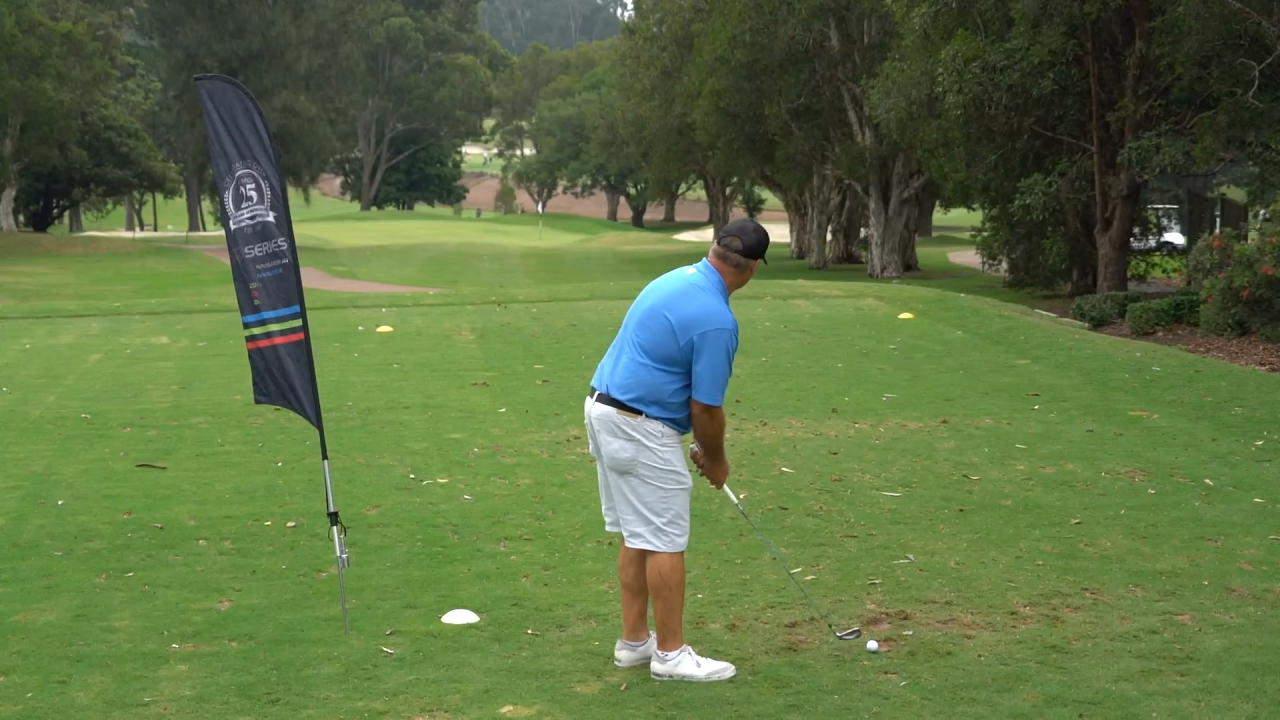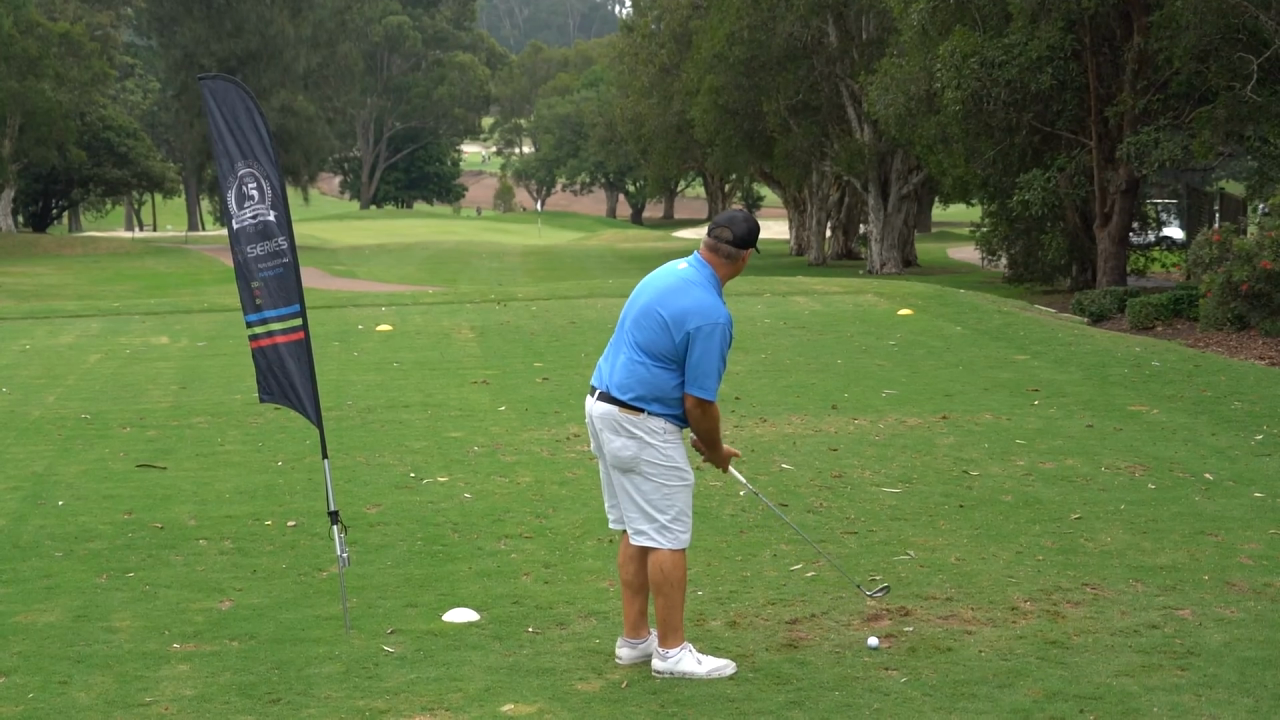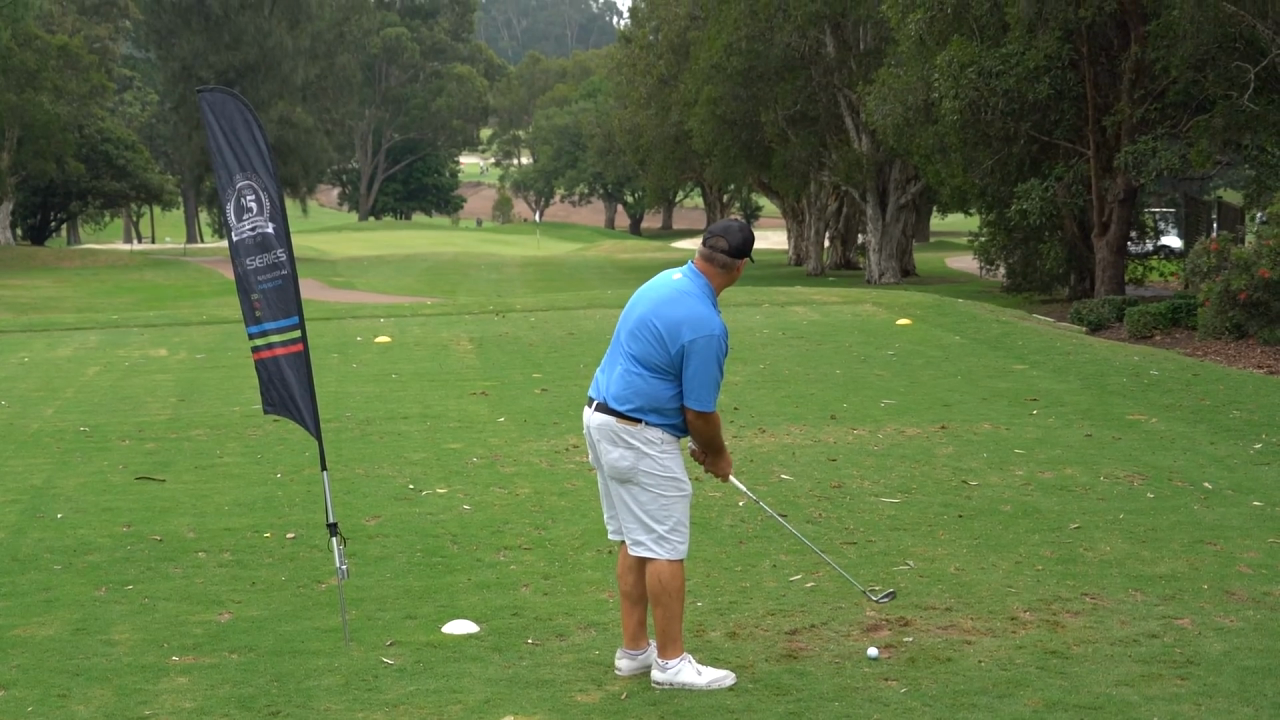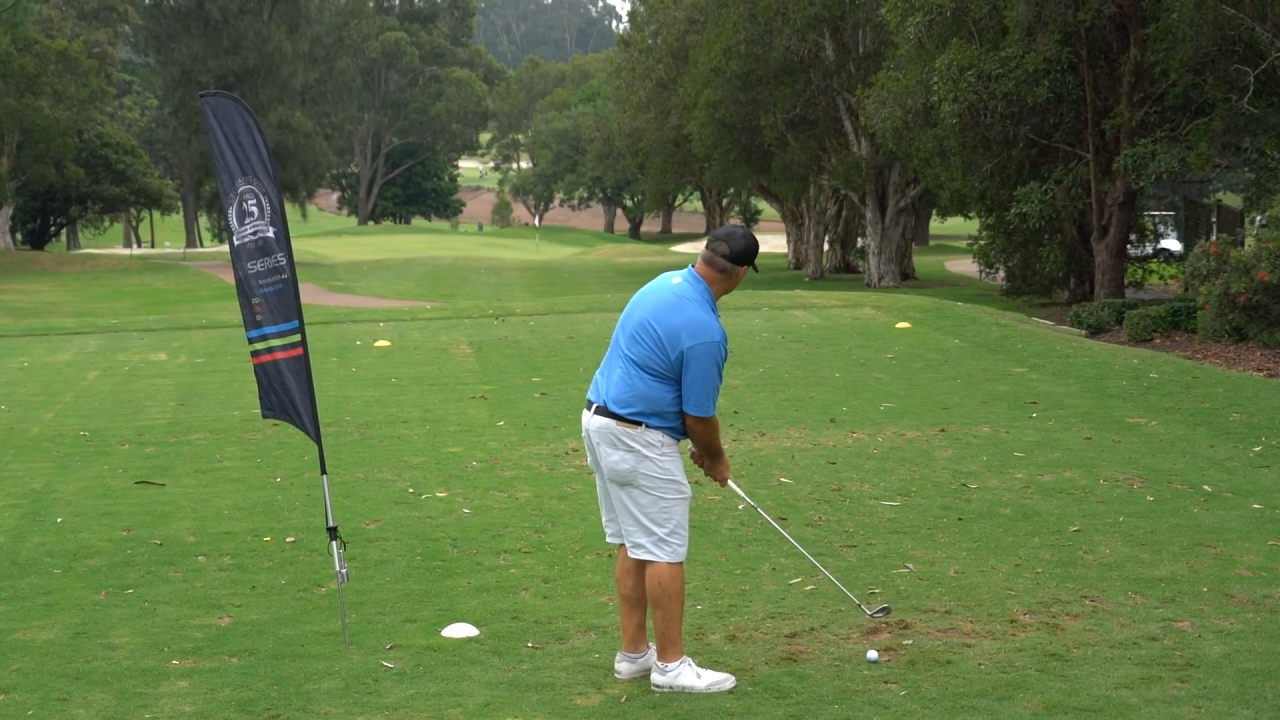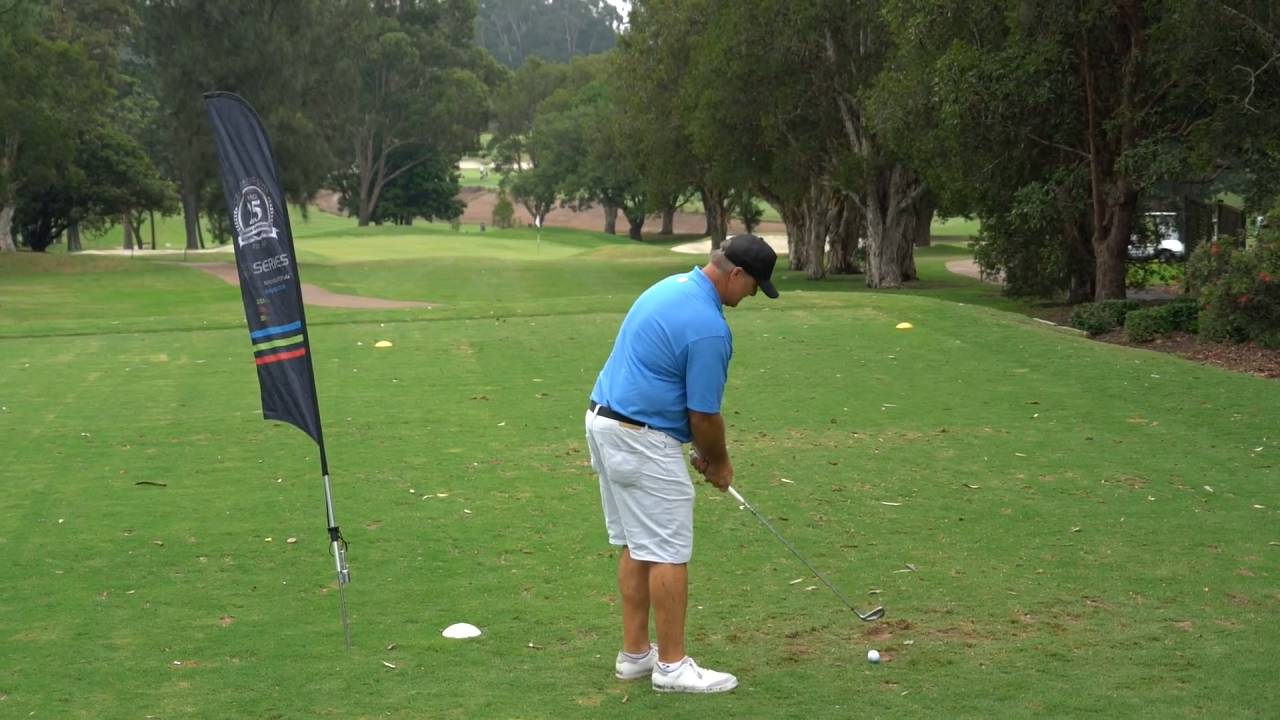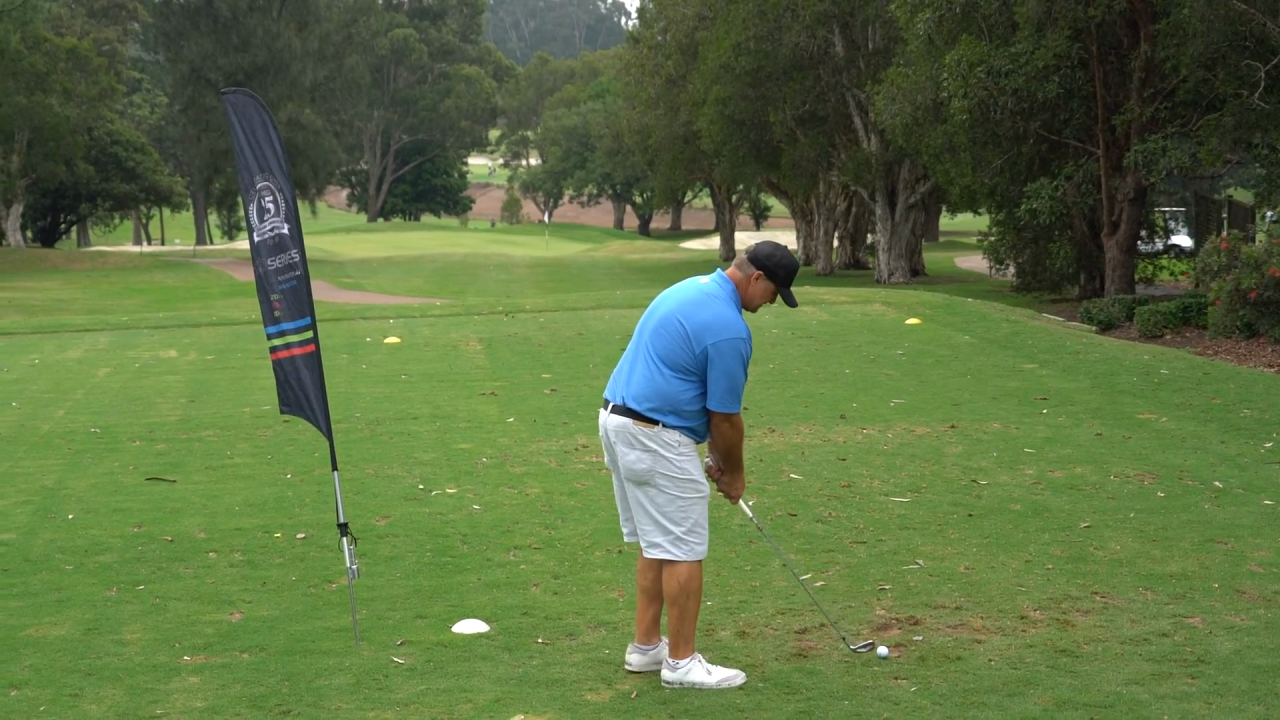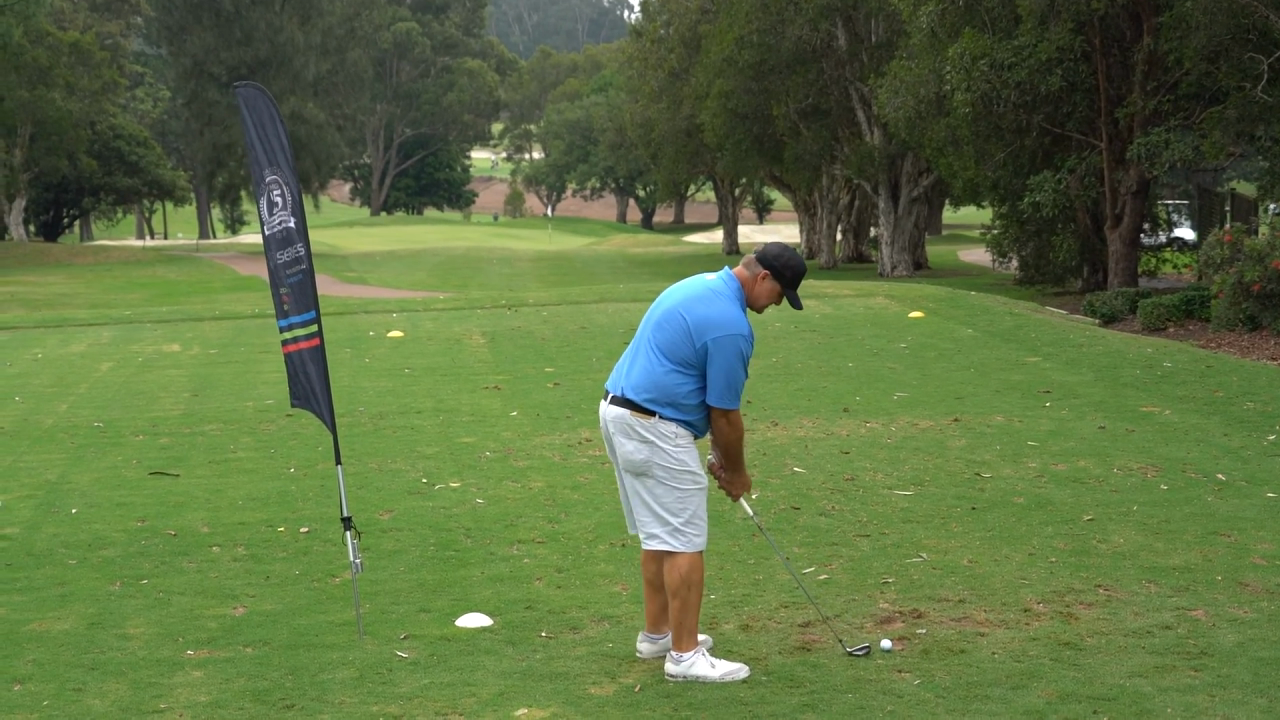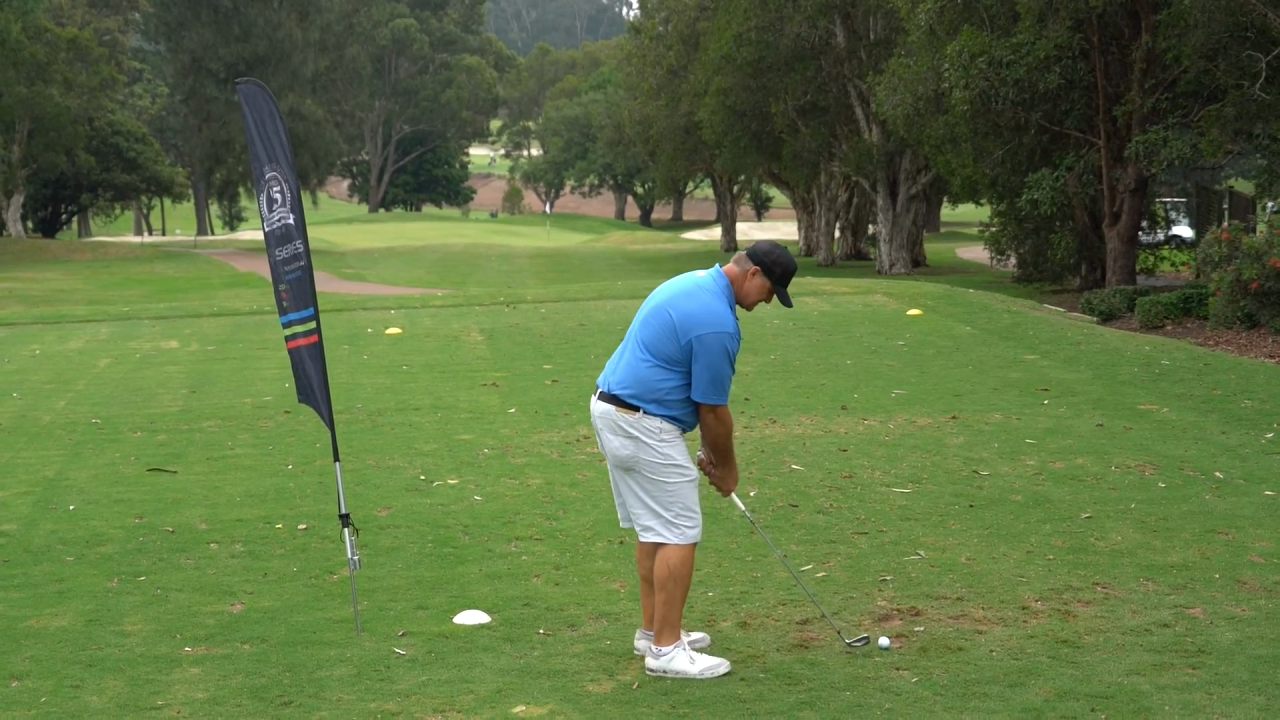
dt=0.3s
person 1, frame 1
left shoulder: (679, 278)
right shoulder: (716, 319)
right elbow: (706, 408)
left wrist: (701, 446)
right wrist: (716, 461)
left hip: (606, 410)
right hip: (640, 426)
left knee: (637, 535)
right knee: (665, 541)
left ankle: (635, 640)
right ankle: (671, 653)
person 1, frame 2
left shoulder: (671, 272)
right shoulder: (709, 313)
right elbow: (699, 403)
left wrist: (704, 438)
right wrist: (716, 450)
left hip: (606, 407)
right hip: (641, 423)
left knee: (635, 531)
right knee: (666, 537)
left ankle: (635, 638)
right ankle: (671, 651)
person 1, frame 3
left shoulder: (666, 281)
right shoulder: (704, 324)
right elbow: (699, 413)
left wrist: (702, 445)
right wrist: (718, 455)
left hip: (605, 419)
right hip: (639, 435)
left knee: (634, 542)
right knee: (664, 548)
left ankle: (635, 648)
right ankle: (671, 661)
person 1, frame 4
left shoulder: (667, 284)
right shoulder: (703, 329)
right elbow: (698, 417)
left wrist: (704, 448)
right wrist: (716, 459)
left hip: (603, 422)
right hip: (639, 437)
left knee: (633, 544)
right knee: (664, 551)
left ankle: (634, 651)
right ankle: (671, 664)
person 1, frame 5
left shoulder: (676, 286)
right shoulder: (708, 326)
right elbow: (703, 415)
left wrist: (702, 451)
right wrist: (719, 462)
left hip: (607, 421)
right hip: (642, 437)
left knee: (637, 545)
right knee: (667, 551)
left ankle: (636, 652)
right ankle: (672, 664)
person 1, frame 6
left shoulder: (693, 289)
right shoulder: (728, 328)
right elbow: (726, 417)
left wrist: (715, 457)
right wrist: (734, 472)
left hip: (619, 420)
right hip: (654, 436)
left knee: (655, 542)
right knee: (683, 549)
left ankle: (646, 646)
right ankle: (681, 661)
person 1, frame 7
left shoulder: (702, 287)
right shoulder: (730, 325)
right elbow: (725, 414)
left wrist: (719, 454)
right wrist: (736, 472)
left hip: (621, 412)
right hip: (653, 427)
left knee: (659, 534)
right knee: (683, 541)
left ankle: (657, 632)
right ankle: (685, 654)
person 1, frame 8
left shoulder: (696, 283)
right shoulder: (716, 321)
right elbow: (713, 409)
left wrist: (712, 452)
right wrist: (727, 465)
left hip: (616, 410)
right hip: (642, 423)
left knee: (653, 529)
right knee: (678, 533)
left ankle: (653, 630)
right ankle: (666, 649)
